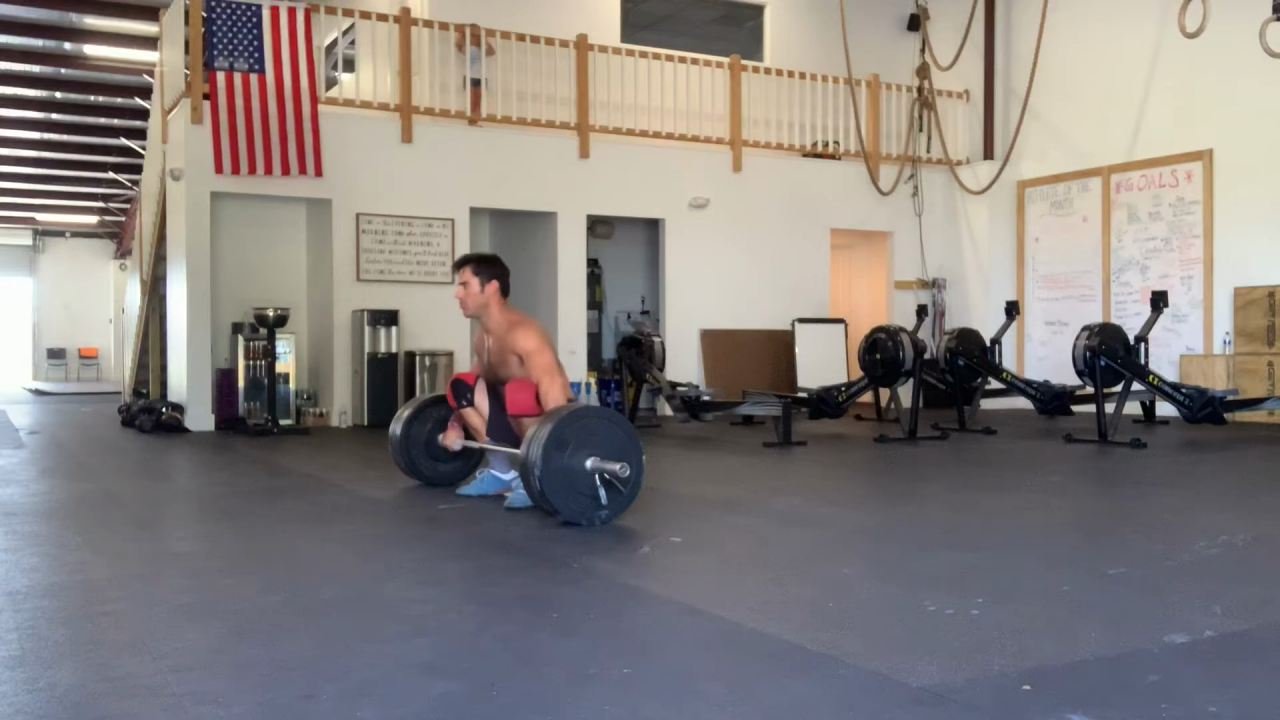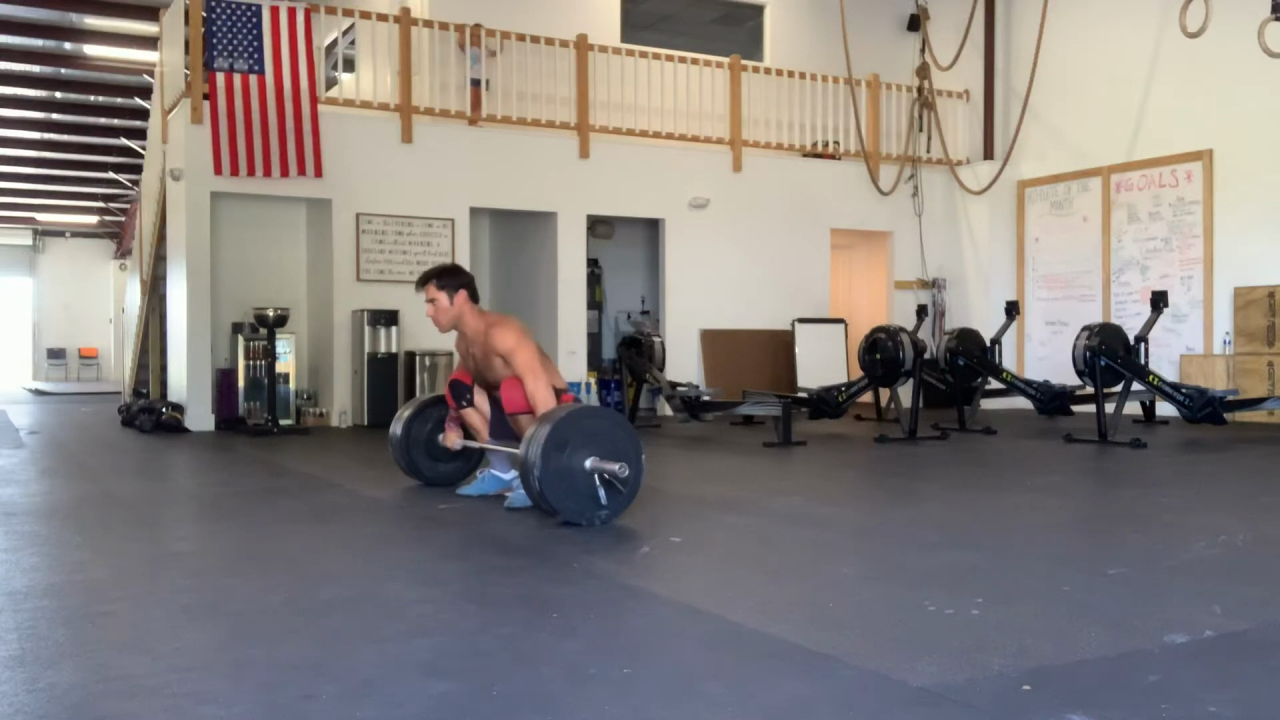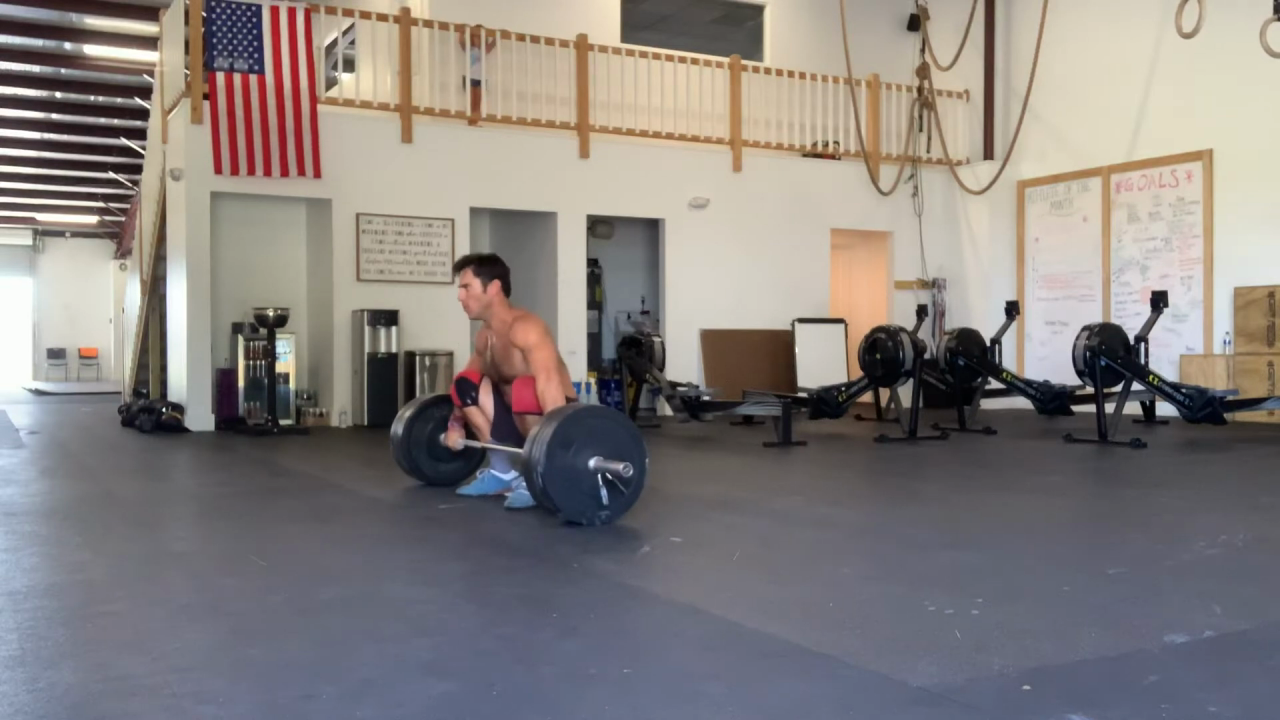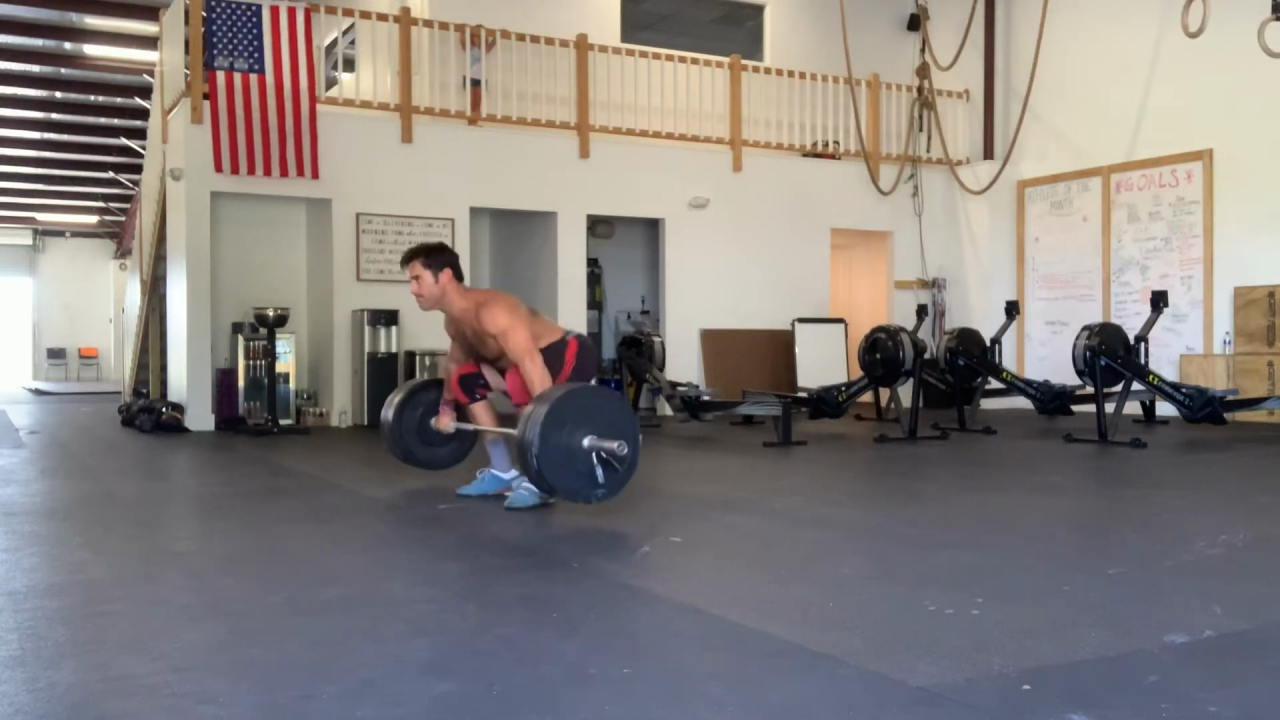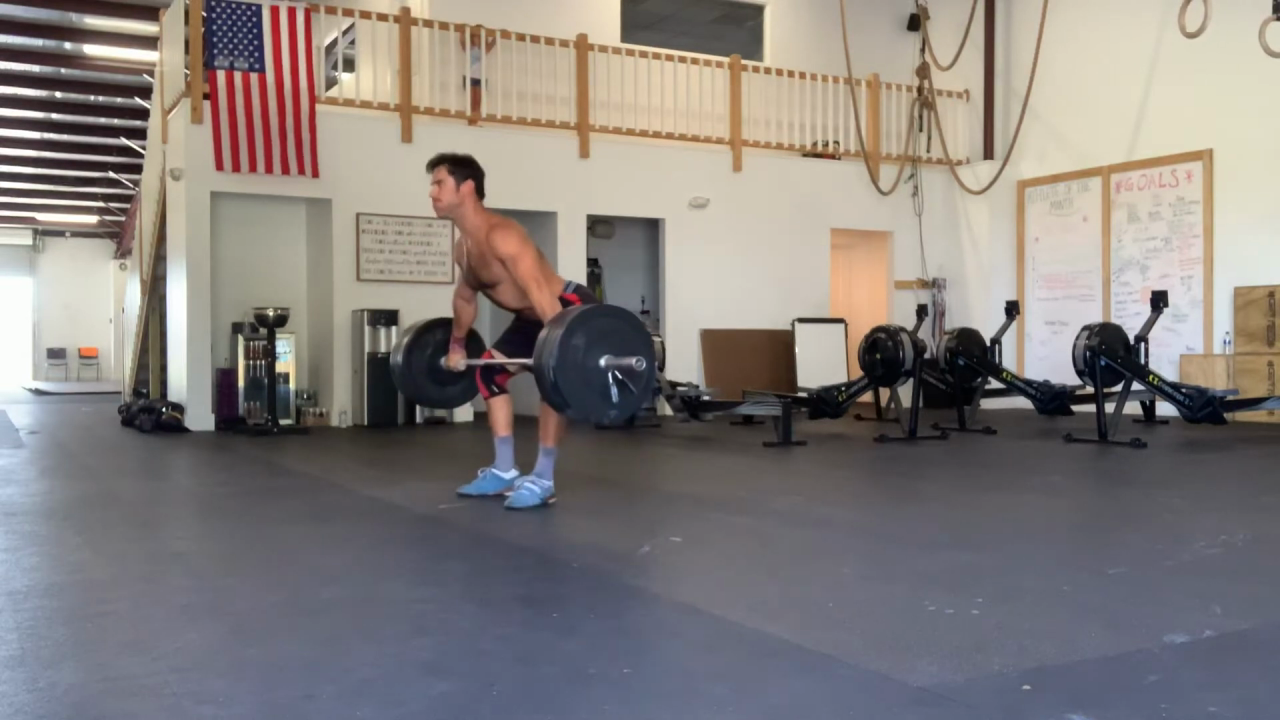
dt=1s
person 1, frame 1
left shoulder: (521, 331)
right shoulder: (483, 337)
left elbow: (552, 384)
right elbow: (478, 383)
right wrist: (456, 425)
right hip: (521, 420)
left knee: (518, 392)
right knee: (462, 386)
right ankle: (502, 472)
person 1, frame 2
left shoulder: (501, 331)
right shoulder: (465, 340)
left elbow: (538, 384)
right elbow: (464, 385)
right wrist: (453, 425)
left knee: (513, 390)
right knee: (459, 386)
right ankle: (503, 473)
person 1, frame 3
left shoulder: (525, 327)
right shoulder: (485, 336)
left elbow: (549, 382)
right elbow: (471, 377)
right wrist: (456, 424)
right hip: (523, 419)
left knee: (524, 390)
right knee: (465, 384)
right ankle: (503, 472)
person 1, frame 4
left shoulder: (490, 310)
right shoulder: (454, 319)
left elbow: (531, 363)
right elbow: (457, 362)
right wrist: (446, 408)
left hip: (572, 353)
right hip: (544, 353)
left knee: (520, 383)
right knee: (465, 381)
right ankle: (503, 473)
person 1, frame 5
left shoulder: (501, 234)
right shoulder: (463, 245)
left elbow: (539, 290)
right elbow: (465, 296)
right wrist: (457, 344)
left hip: (569, 307)
right hip: (531, 317)
right knee: (490, 373)
left ankle: (543, 480)
right ankle: (504, 472)
